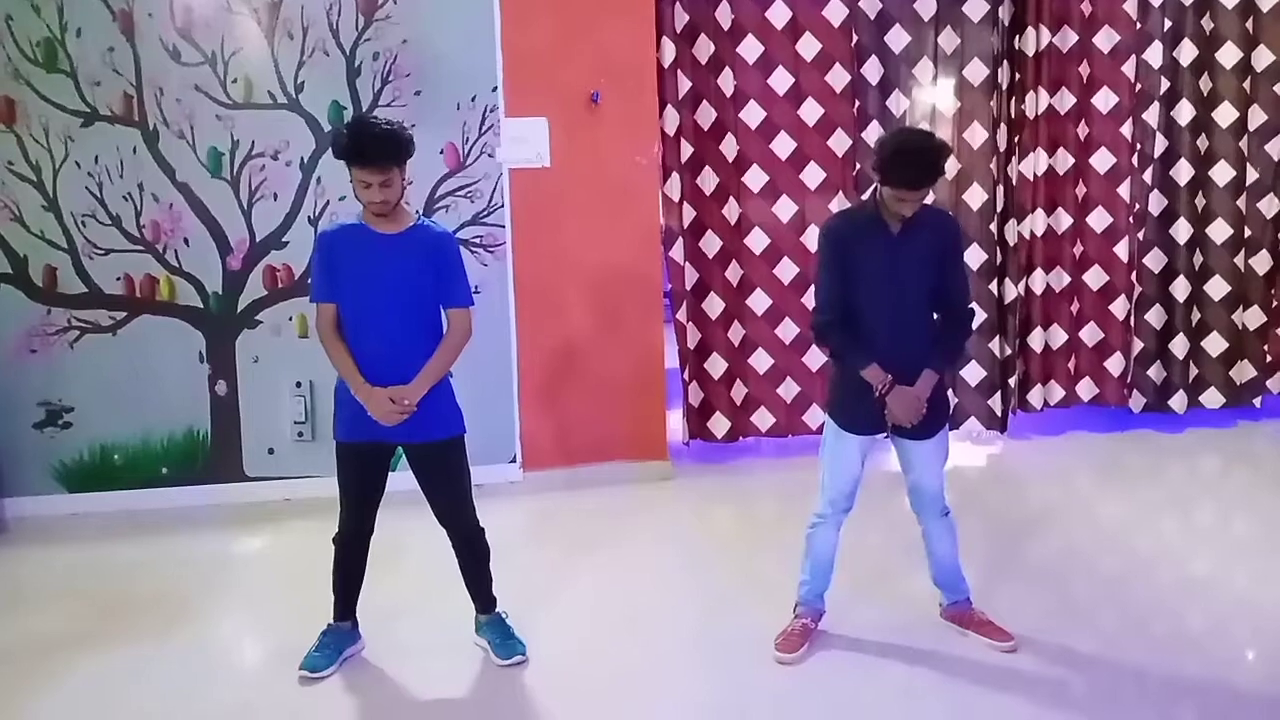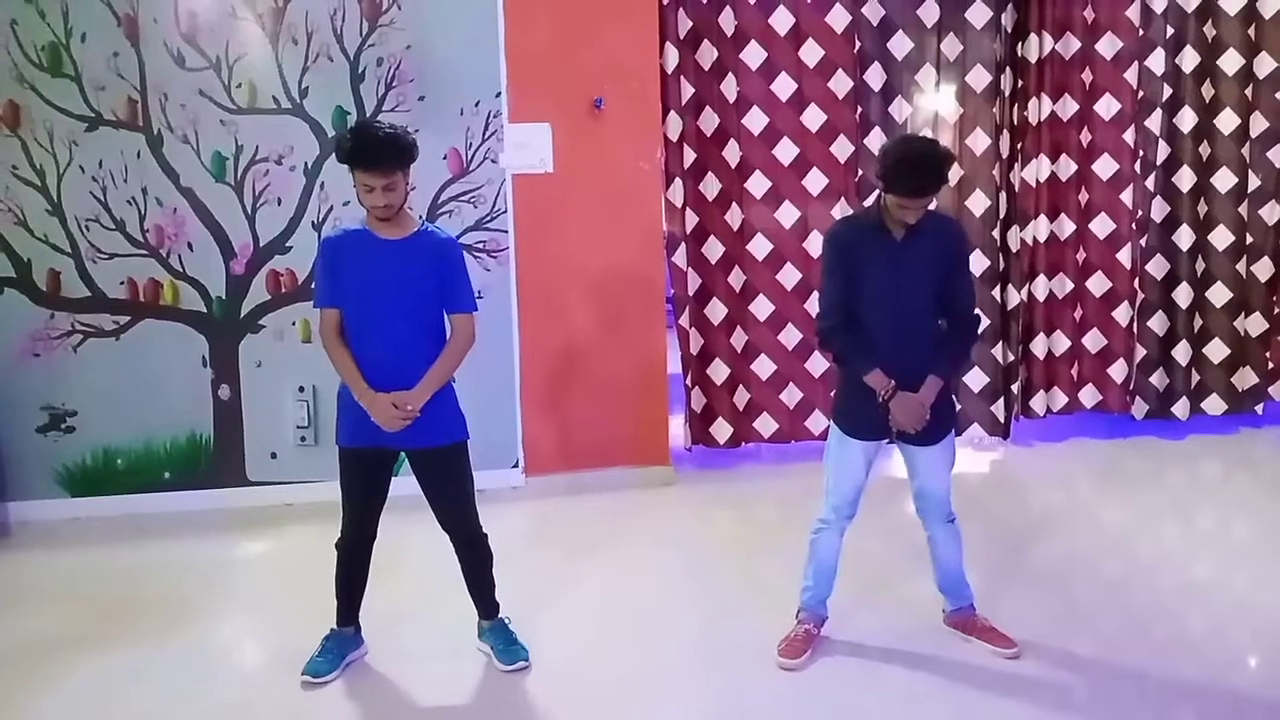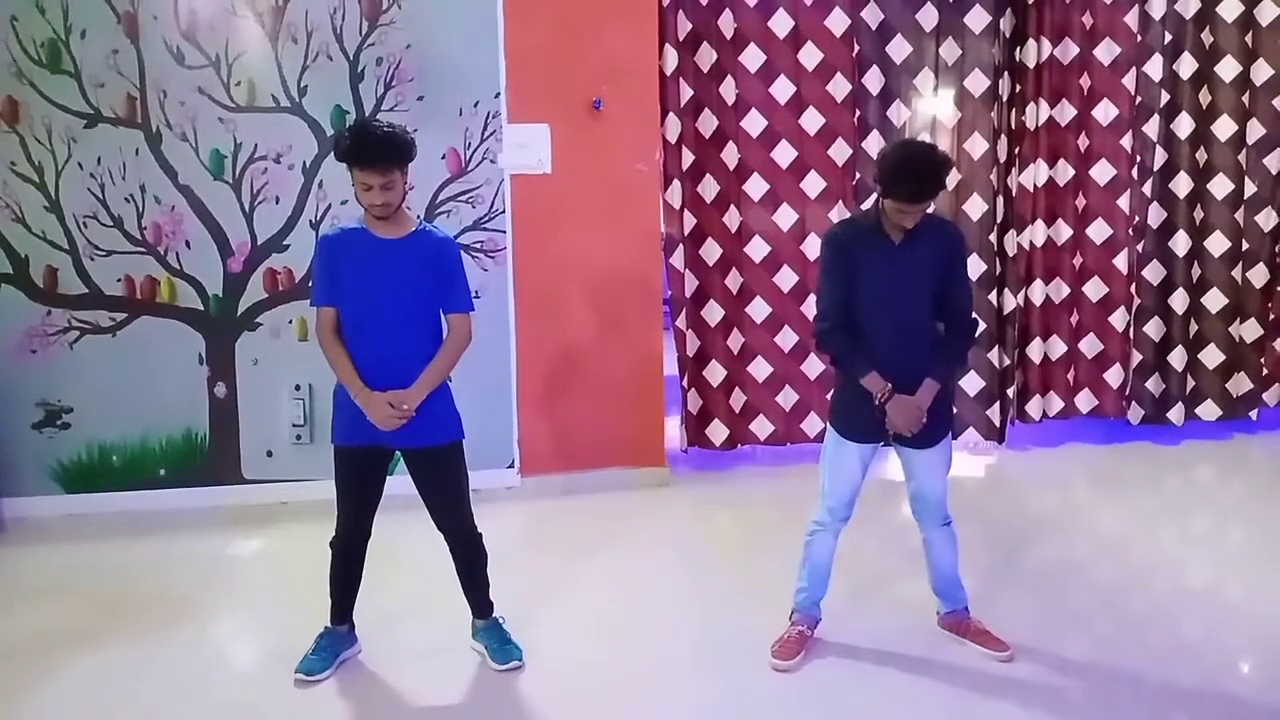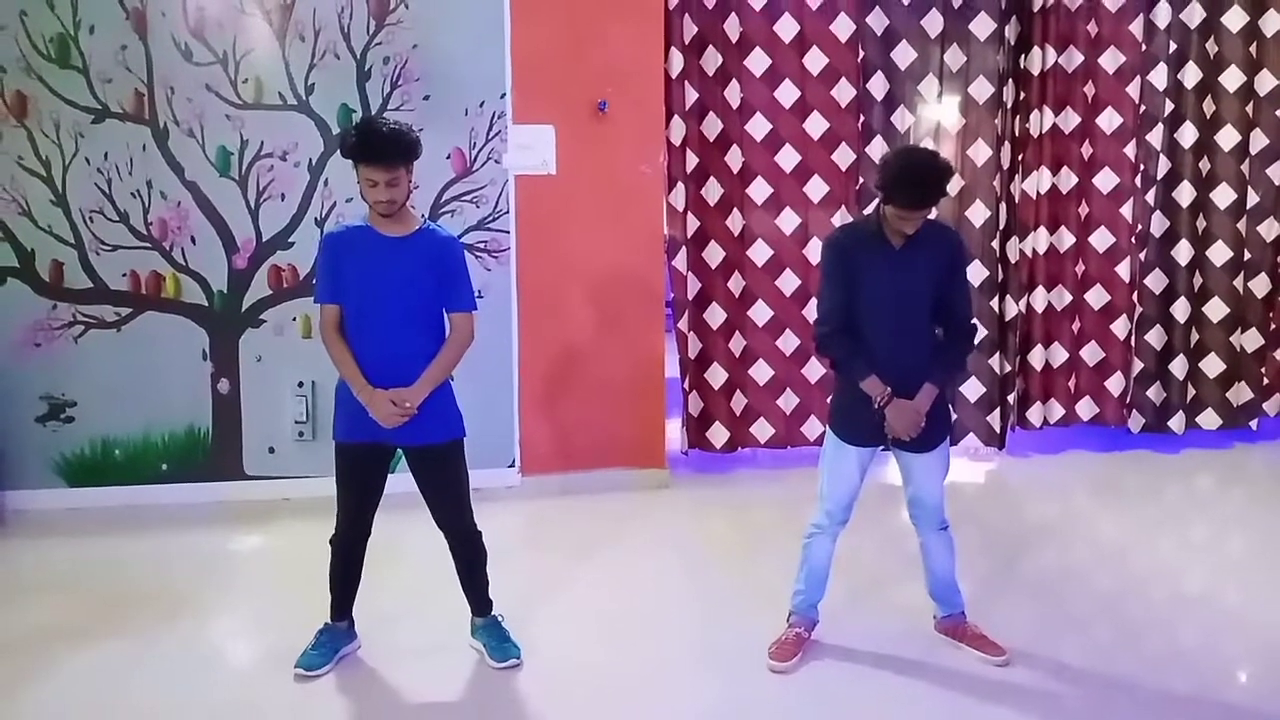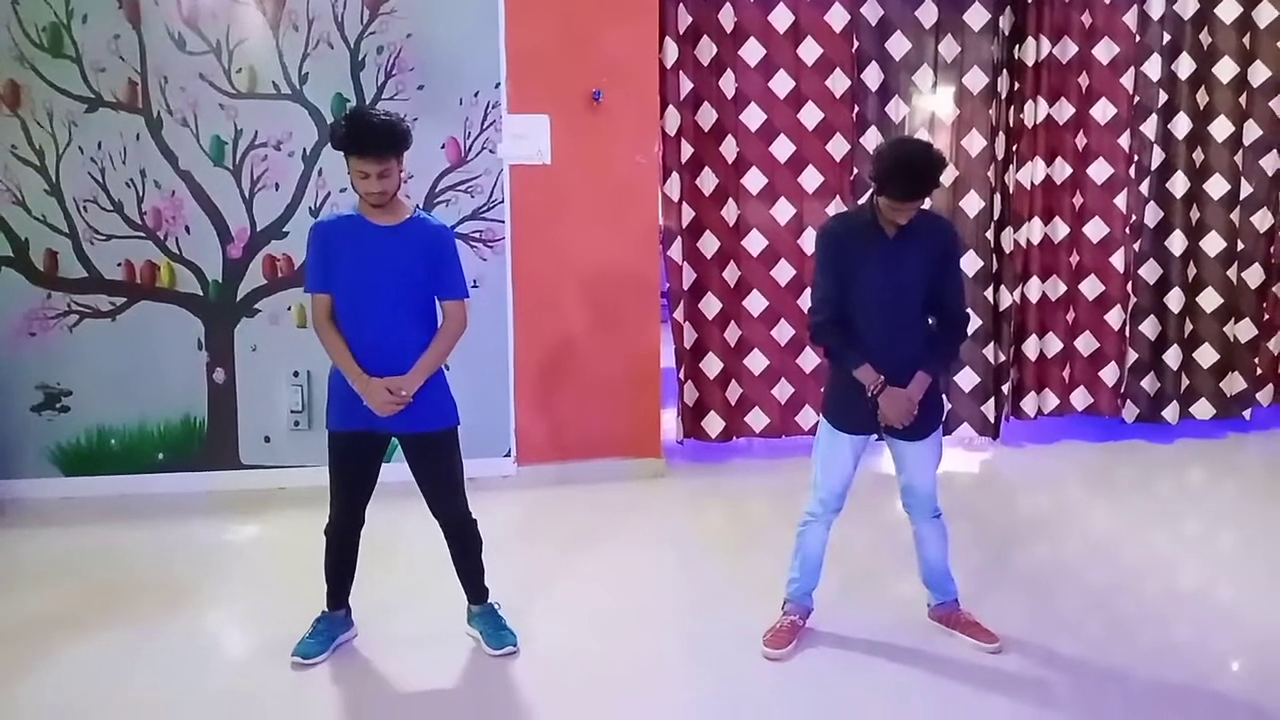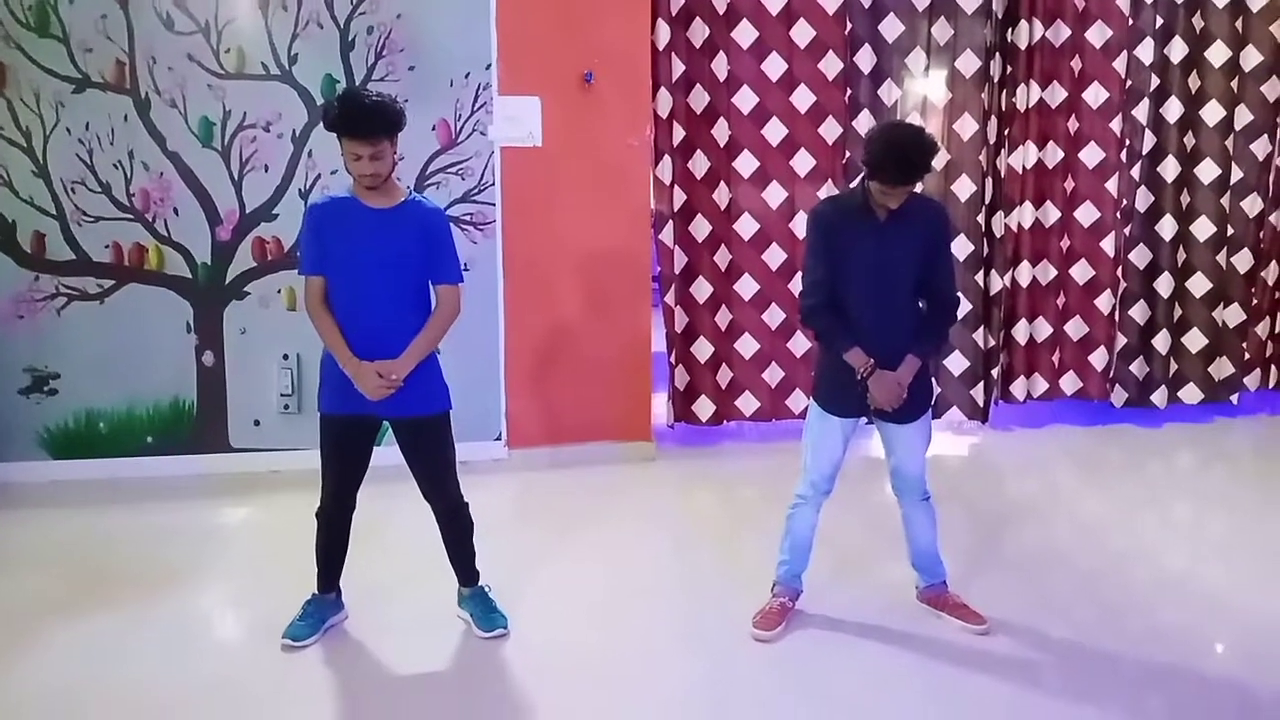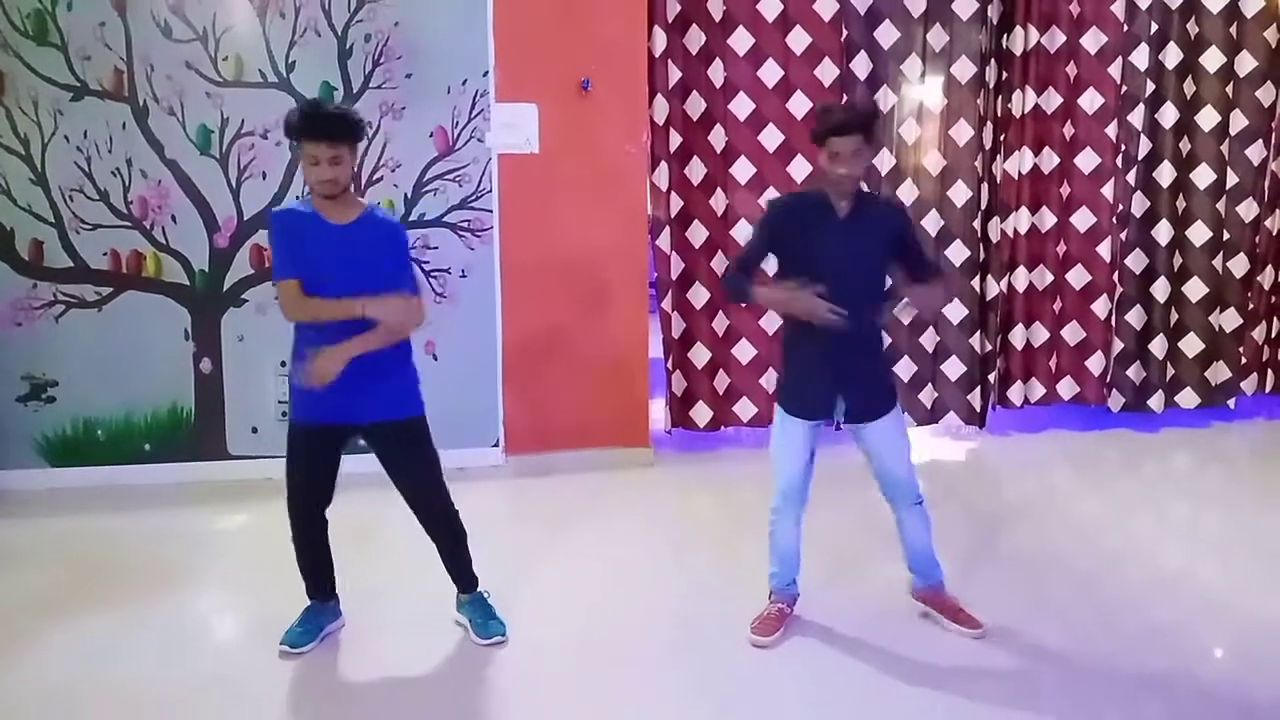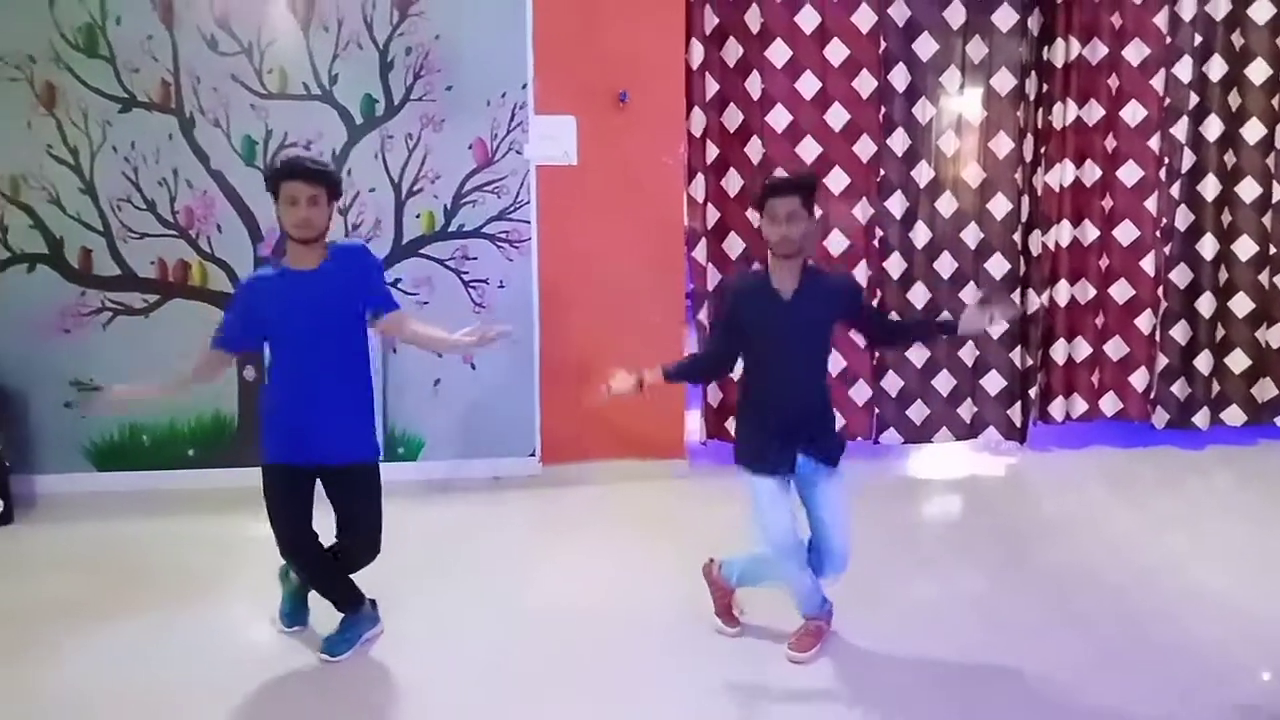
dt=0.5s
person 1, frame 1
left shoulder: (438, 243)
right shoulder: (332, 245)
left elbow: (460, 327)
right elbow: (327, 328)
left wrist: (413, 390)
right wrist: (367, 394)
left hip: (432, 412)
right hip: (358, 415)
left knee: (462, 523)
right knee: (353, 528)
left ankle: (489, 618)
right ankle: (343, 627)
person 1, frame 2
left shoulder: (442, 248)
right shoulder: (336, 250)
left elbow: (464, 332)
right elbow: (330, 332)
left wrist: (417, 396)
right wrist: (371, 400)
left hip: (435, 418)
right hip: (361, 420)
left knee: (464, 528)
right knee: (355, 533)
left ankle: (491, 623)
right ankle: (346, 633)
person 1, frame 3
left shoulder: (440, 248)
right shoulder: (334, 248)
left elbow: (460, 332)
right elbow: (327, 331)
left wrist: (412, 396)
right wrist: (366, 399)
left hip: (431, 417)
right hip: (357, 418)
left knee: (459, 527)
right knee: (350, 531)
left ankle: (486, 623)
right ankle: (340, 630)
person 1, frame 4
left shoulder: (443, 247)
right shoulder: (338, 246)
left elbow: (463, 331)
right elbow: (330, 329)
left wrist: (414, 395)
right wrist: (370, 396)
left hip: (432, 415)
right hip: (359, 415)
left knee: (459, 526)
right knee: (350, 528)
left ankle: (485, 621)
right ankle: (339, 627)
person 1, frame 5
left shoulder: (434, 236)
right shoulder: (327, 235)
left elbow: (455, 319)
right elbow: (322, 318)
left wrist: (408, 382)
right wrist: (364, 384)
left hip: (426, 404)
right hip: (352, 404)
left knee: (453, 513)
right knee: (343, 517)
left ankle: (480, 608)
right ankle: (336, 615)
person 1, frame 6
left shoulder: (429, 219)
right shoulder: (322, 217)
left elbow: (449, 304)
right elbow: (315, 301)
left wrist: (400, 368)
right wrist: (355, 369)
left hip: (418, 388)
right hip: (344, 388)
left knee: (446, 497)
right knee: (335, 500)
left ankle: (472, 591)
right ankle: (326, 598)
person 1, frame 7
left shoulder: (386, 231)
right shoulder: (287, 224)
left elbow: (411, 316)
right elbow: (293, 305)
left wrist: (346, 350)
right wrist: (366, 307)
left hip: (390, 397)
right hip: (316, 401)
left knee: (430, 500)
right knee: (303, 507)
left ankle: (469, 594)
right ankle: (322, 604)
person 1, frame 8
left shoulder: (357, 262)
right shoulder: (258, 291)
left elbow: (398, 327)
right elbow: (215, 362)
left wrist: (459, 341)
right wrist: (150, 390)
left hip: (351, 440)
right hip: (285, 444)
left knee: (361, 545)
right knee: (297, 544)
left ankle: (301, 576)
right ankle: (358, 611)
person 2, frame 1
left shoulder: (943, 232)
right shoulder: (841, 232)
left elbow: (957, 320)
right elbow: (828, 326)
left wrist: (920, 388)
right wrist: (886, 387)
left hip: (923, 397)
right hip: (856, 396)
left knee: (932, 507)
right knee: (831, 509)
left ankle: (957, 604)
right ankle: (807, 611)
person 2, frame 2
left shoulder: (948, 237)
right shoulder: (845, 238)
left elbow: (963, 326)
right elbow: (832, 331)
left wrist: (925, 394)
right wrist: (890, 393)
left hip: (928, 401)
right hip: (861, 402)
left knee: (938, 512)
right knee: (834, 514)
left ankle: (961, 610)
right ankle: (810, 617)
person 2, frame 3
left shoulder: (946, 240)
right shoulder: (843, 241)
left elbow: (960, 329)
right elbow: (830, 333)
left wrist: (922, 397)
right wrist: (886, 396)
left hip: (925, 404)
right hip: (858, 404)
left knee: (935, 515)
right knee: (829, 517)
left ankle: (955, 612)
right ankle: (804, 618)
person 2, frame 4
left shoulder: (946, 247)
right shoulder: (844, 245)
left elbow: (959, 335)
right elbow: (831, 337)
left wrist: (921, 401)
right wrist: (885, 399)
left hip: (924, 408)
right hip: (857, 407)
left knee: (931, 519)
right knee: (828, 519)
left ankle: (952, 617)
right ankle: (801, 620)
person 2, frame 5
left shoulder: (940, 236)
right shoulder: (837, 234)
left elbow: (952, 323)
right elbow: (824, 325)
left wrist: (914, 390)
right wrist: (878, 387)
left hip: (917, 396)
right hip: (851, 395)
left knee: (924, 506)
right knee: (822, 507)
left ankle: (945, 604)
right ankle: (796, 608)
person 2, frame 6
left shoulder: (931, 220)
right shoulder: (829, 217)
left elbow: (943, 308)
right elbow: (816, 309)
left wrist: (904, 372)
right wrist: (868, 371)
left hip: (907, 379)
right hip: (841, 378)
left knee: (914, 489)
right knee: (812, 490)
left ankle: (934, 587)
right ankle: (785, 591)
person 2, frame 7
left shoulder: (888, 216)
right shoulder: (788, 214)
left elbow: (925, 275)
right elbow: (737, 278)
left wrist: (929, 293)
right wrist: (783, 296)
left hip: (868, 378)
right hip: (803, 380)
left knee: (903, 489)
right knee: (788, 495)
left ankle: (930, 589)
right ankle: (782, 597)
person 2, frame 8
left shoulder: (835, 290)
right shoulder: (738, 294)
left elbow: (883, 332)
right elbow: (710, 364)
left wrist: (959, 326)
right wrist: (646, 378)
left hip: (818, 441)
right hip: (763, 444)
left knee: (833, 558)
right knee: (785, 548)
left ankle: (726, 574)
right ankle: (815, 614)
